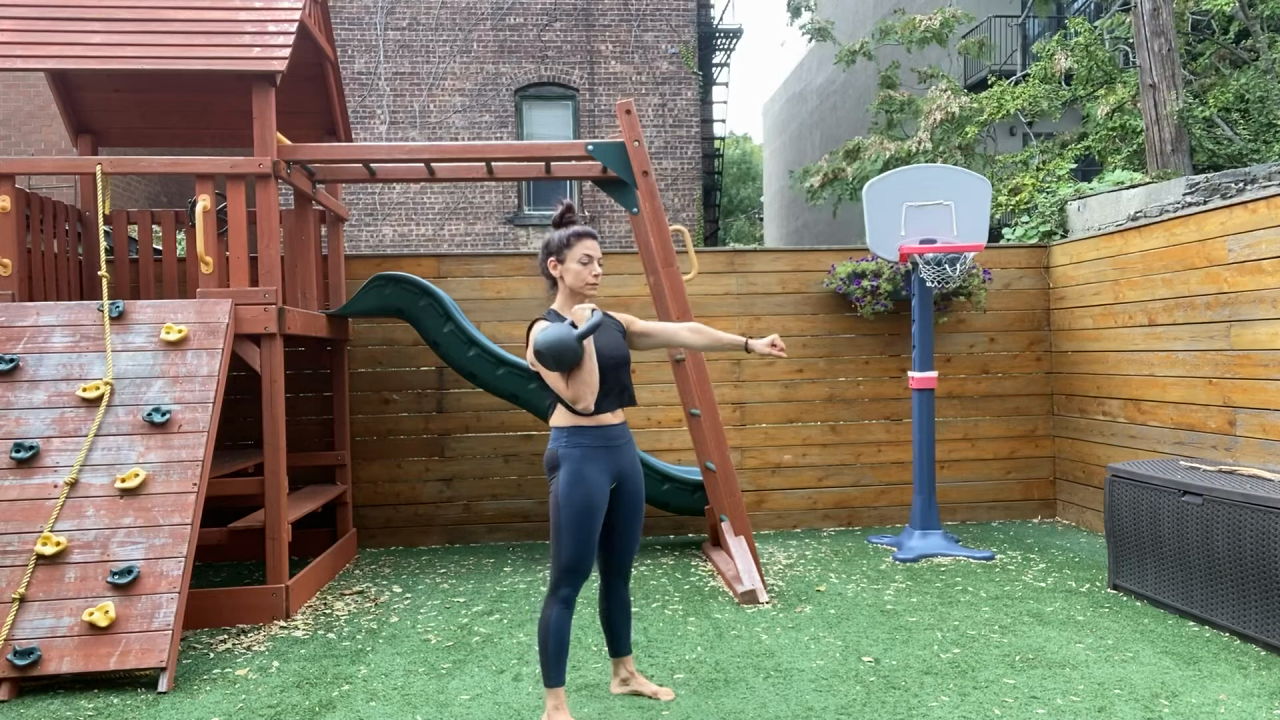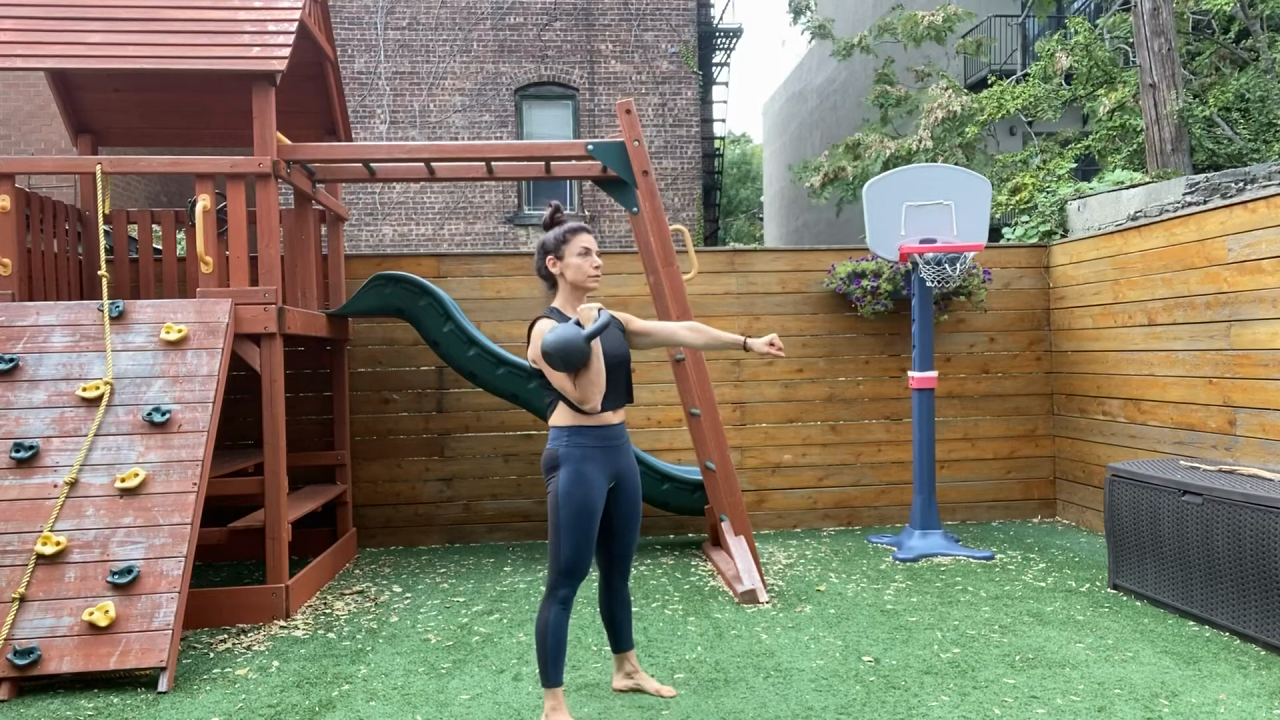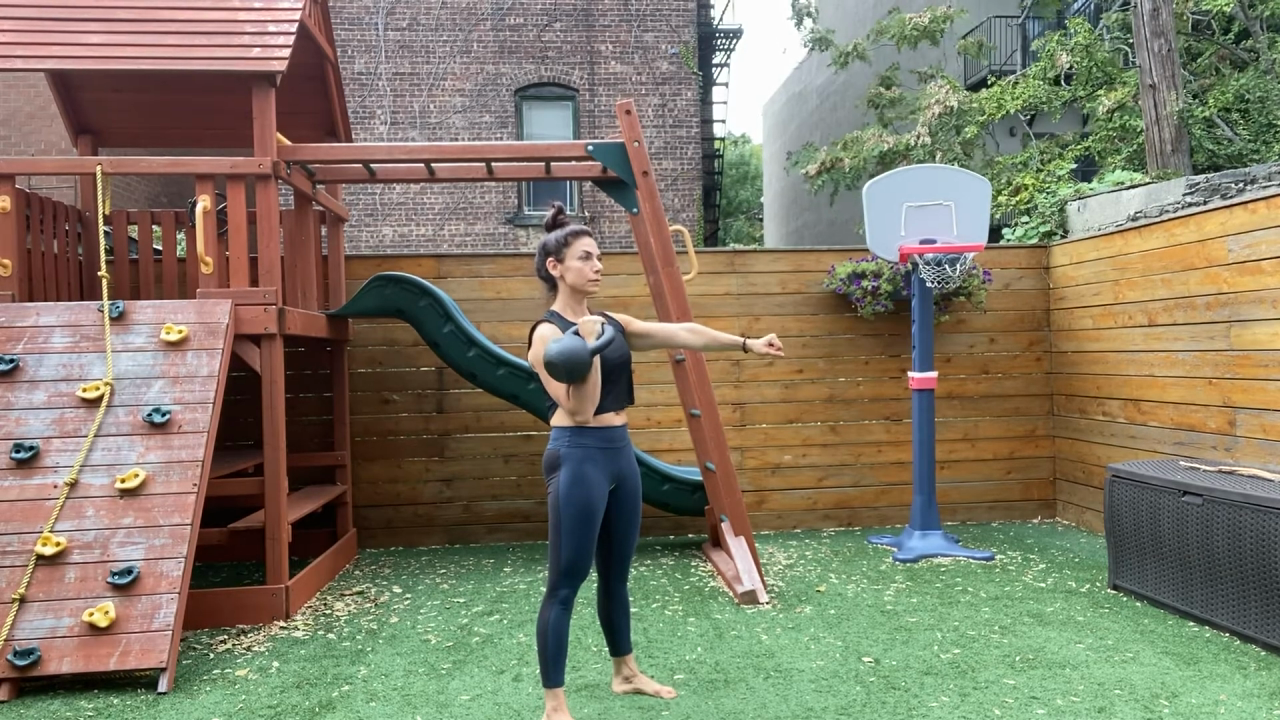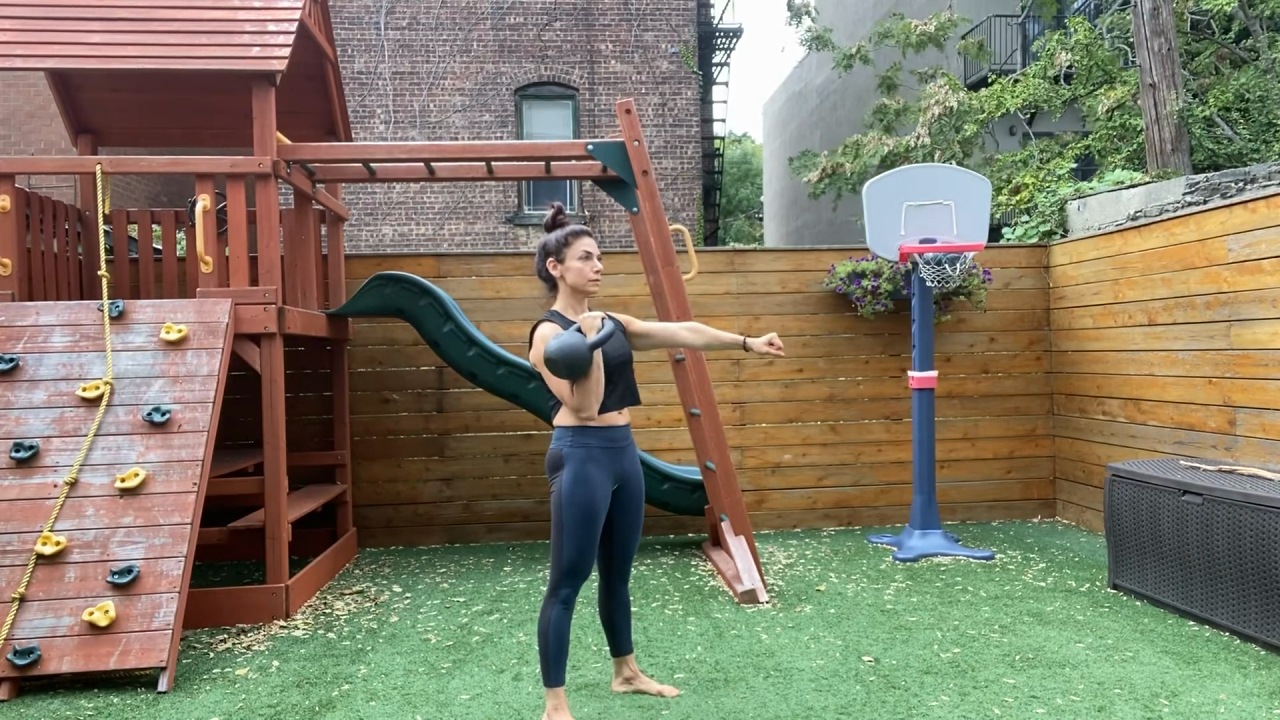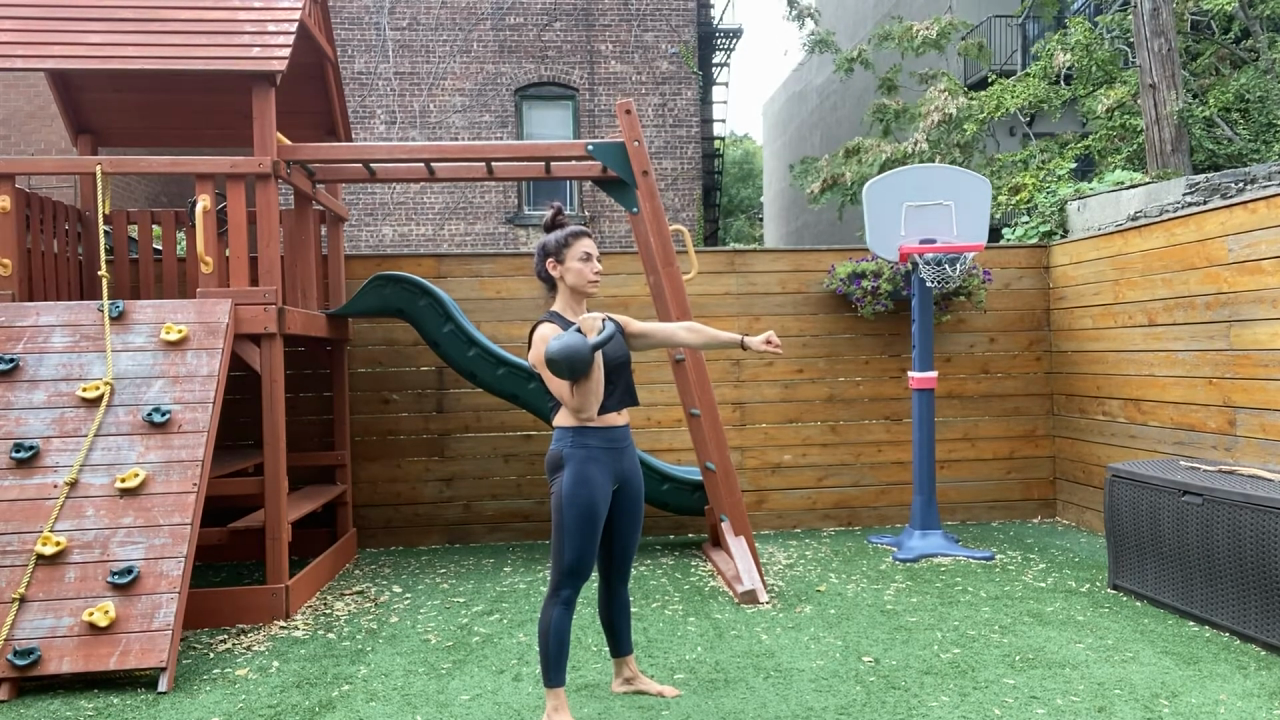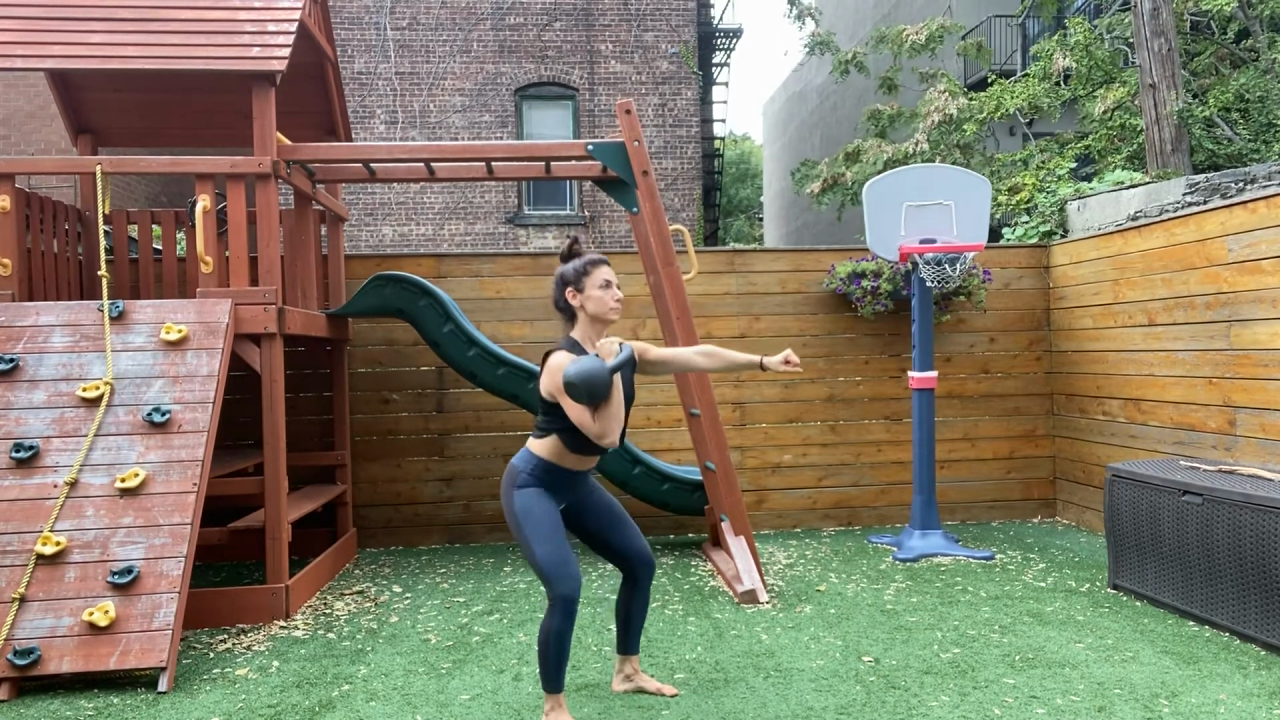
dt=0.7s
person 1, frame 1
left shoulder: (614, 323)
right shoulder: (545, 332)
left elbow: (684, 333)
right elbow: (581, 400)
left wrist: (749, 344)
right wrist: (581, 334)
left hip: (621, 449)
right hip: (579, 455)
left knee: (619, 573)
right knee: (568, 581)
left ankle: (624, 672)
person 1, frame 2
left shoulder: (612, 321)
right shoulder: (546, 330)
left elbow: (681, 332)
right elbow: (588, 398)
left wrist: (747, 343)
right wrist: (587, 332)
left hip: (618, 450)
right hip: (577, 454)
left knee: (618, 571)
right knee: (565, 582)
left ankle: (627, 668)
person 1, frame 3
left shoulder: (612, 323)
right shoulder: (547, 335)
left elbow: (682, 334)
right elbow: (579, 410)
left wrist: (746, 343)
right wrist: (588, 344)
left hip: (619, 452)
right hip: (578, 457)
left knee: (616, 574)
right knee: (565, 582)
left ankle: (626, 672)
person 1, frame 4
left shoulder: (611, 322)
right shoulder: (548, 334)
left elbow: (682, 333)
right elbow: (585, 406)
left wrist: (747, 343)
right wrist: (589, 341)
left hip: (622, 451)
right hip: (580, 455)
left knee: (618, 573)
right knee: (567, 581)
left ankle: (626, 672)
person 1, frame 5
left shoulder: (610, 324)
right shoulder: (548, 334)
left elbow: (680, 333)
right elbow: (584, 407)
left wrist: (745, 341)
right wrist: (591, 342)
left hip: (623, 453)
right hip: (581, 457)
left knee: (618, 575)
right knee: (568, 583)
left ankle: (626, 672)
person 1, frame 6
left shoulder: (622, 352)
right shoulder: (562, 363)
left elbow: (697, 356)
right elbow: (606, 435)
left wrist: (764, 362)
right wrist: (607, 369)
left hip: (577, 483)
right hip: (532, 485)
left knee: (639, 563)
right knee: (565, 589)
left ankle: (627, 670)
